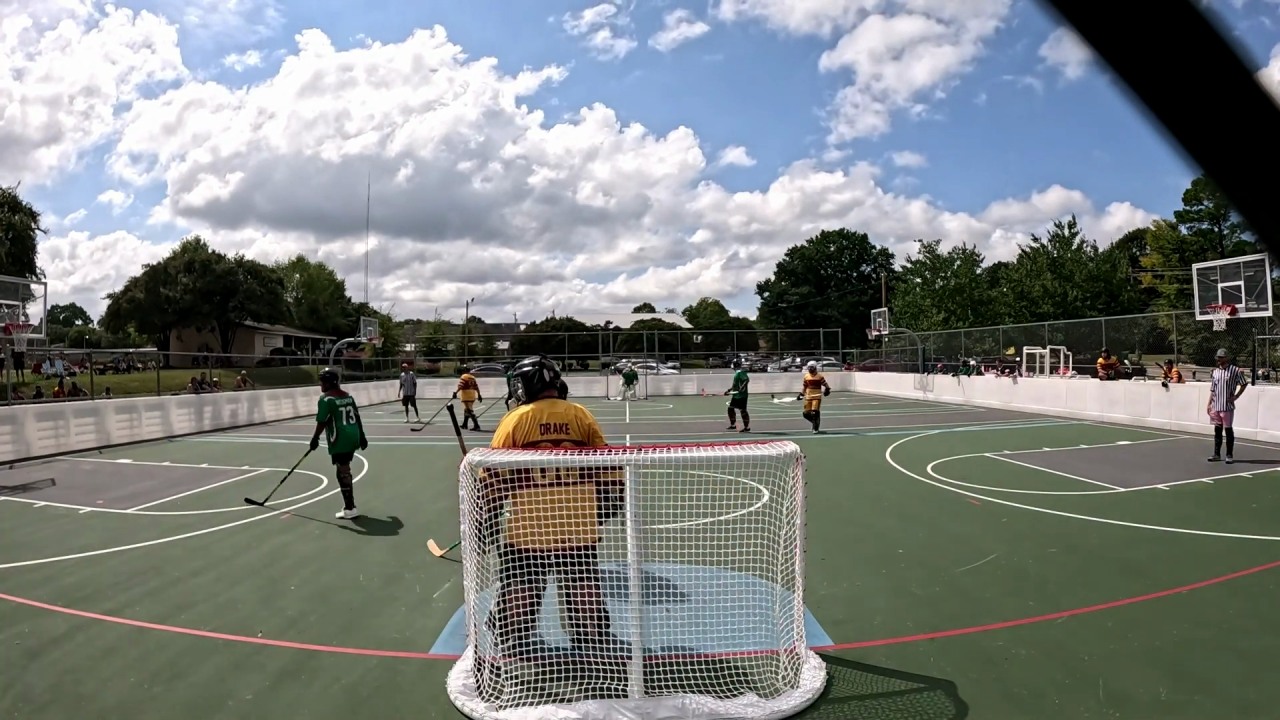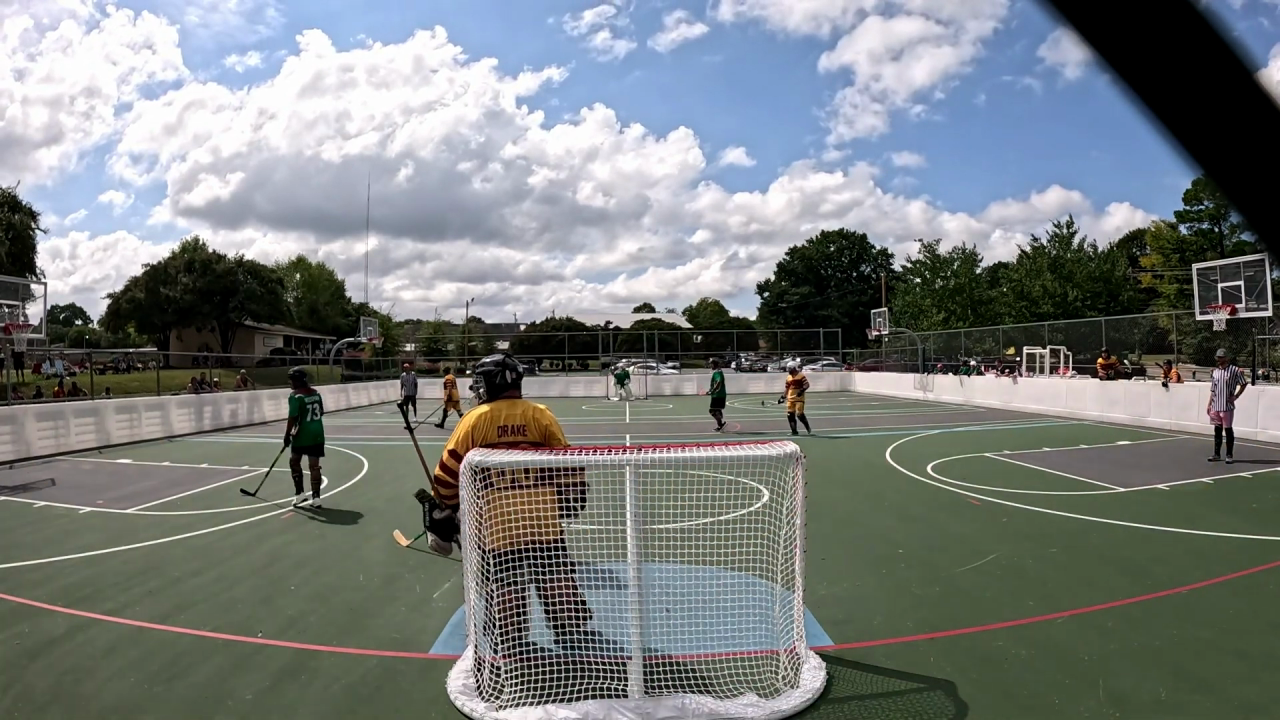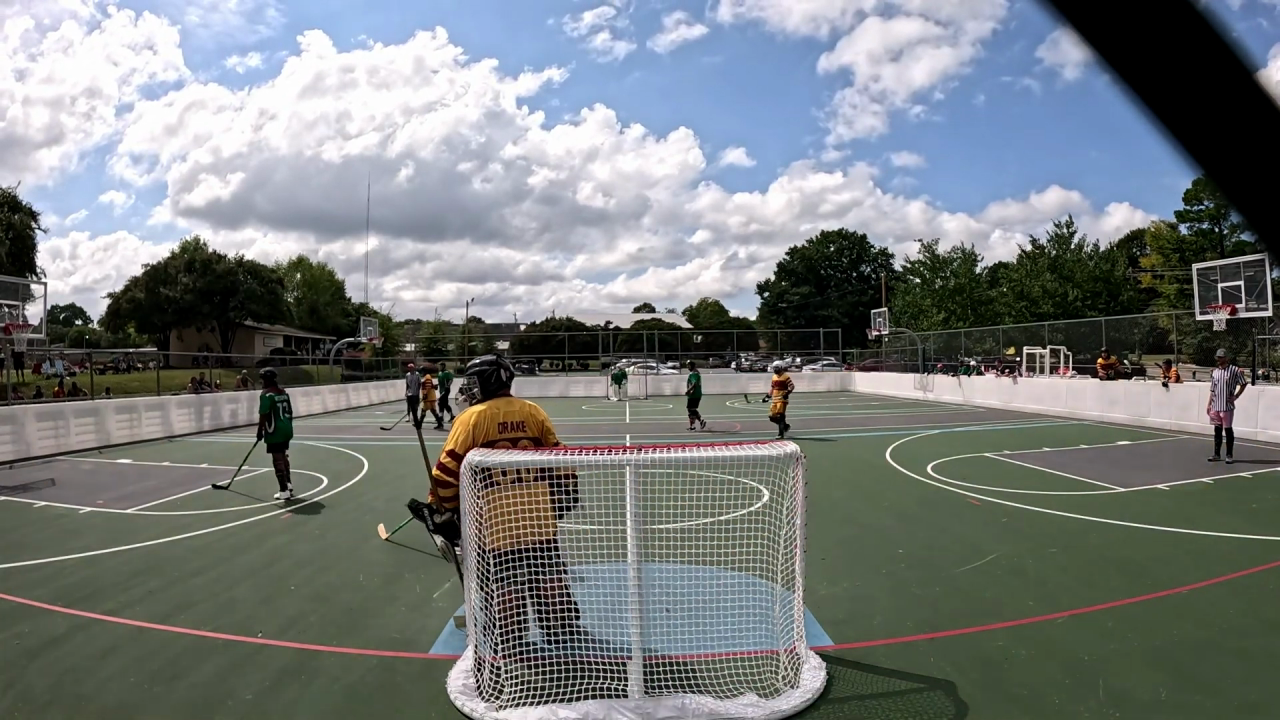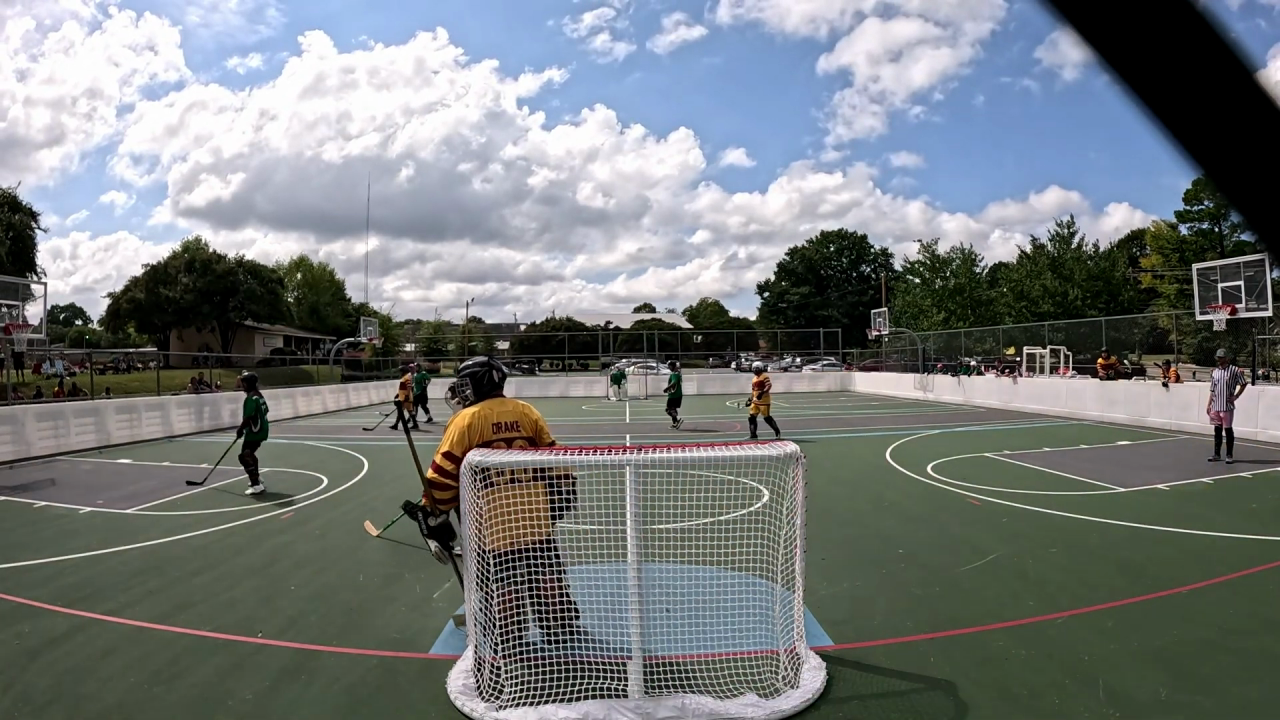
dt=0.5s
person 1, frame 1
left shoulder: (516, 419)
right shoulder: (581, 415)
left elbow: (494, 474)
right elbow: (605, 466)
left wrist: (484, 518)
right wrist: (608, 504)
left hip: (528, 518)
right hip: (578, 516)
left knee: (520, 584)
right knee: (582, 579)
left ankle: (516, 642)
right ankle: (593, 640)
person 1, frame 2
left shoulder: (474, 419)
right shoulder: (541, 414)
left elbow: (449, 472)
right elbow: (565, 463)
left wrist: (440, 511)
right wrist: (571, 498)
left hip: (495, 515)
right hip: (542, 511)
left knee: (504, 582)
right knee: (555, 572)
left ankle: (510, 641)
right ankle: (571, 627)
person 1, frame 3
left shoulder: (471, 418)
right shoulder: (534, 412)
left elbow: (448, 471)
left wrist: (440, 511)
right wrist: (564, 496)
left hip: (493, 508)
right hip: (538, 504)
left knee: (502, 577)
right knee: (547, 569)
left ankle: (509, 638)
right ankle: (561, 626)
person 1, frame 4
left shoulder: (465, 419)
right shoulder: (526, 411)
left elbow: (444, 472)
left wrist: (435, 513)
right wrist: (561, 494)
left hip: (490, 508)
right hip: (534, 504)
left knee: (502, 578)
right knee: (545, 568)
left ankle: (508, 637)
right ankle: (560, 626)
